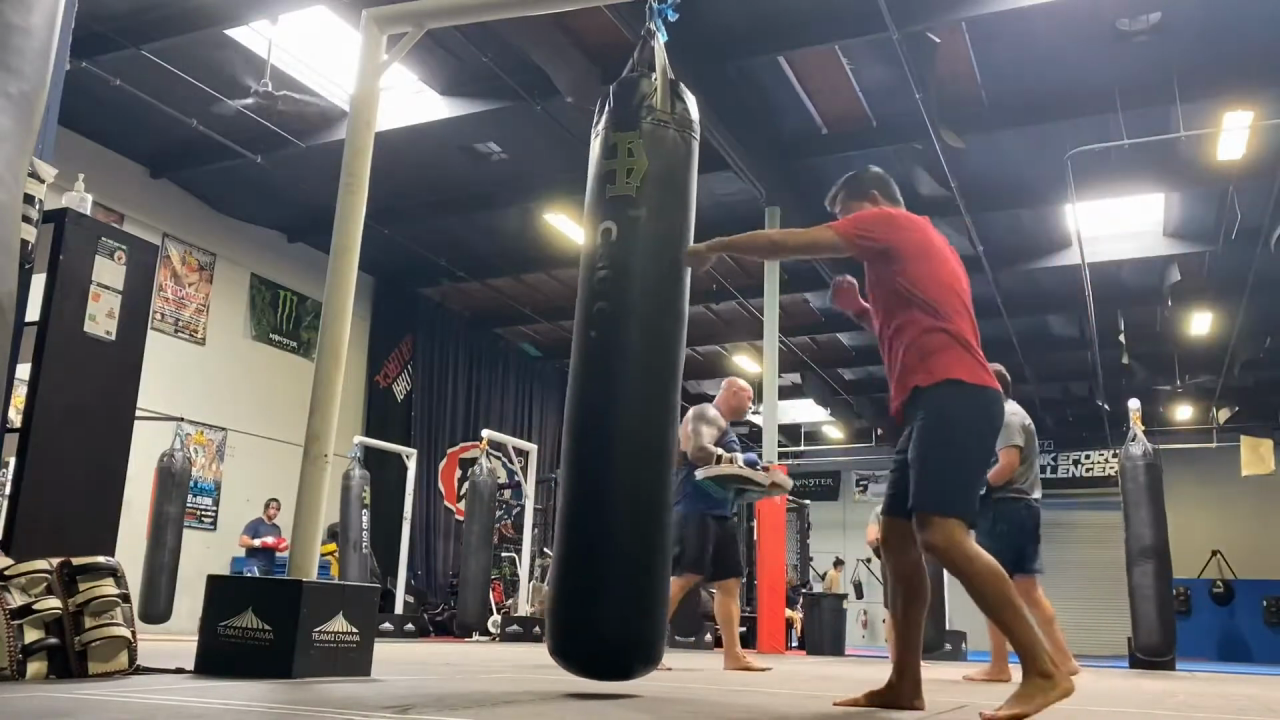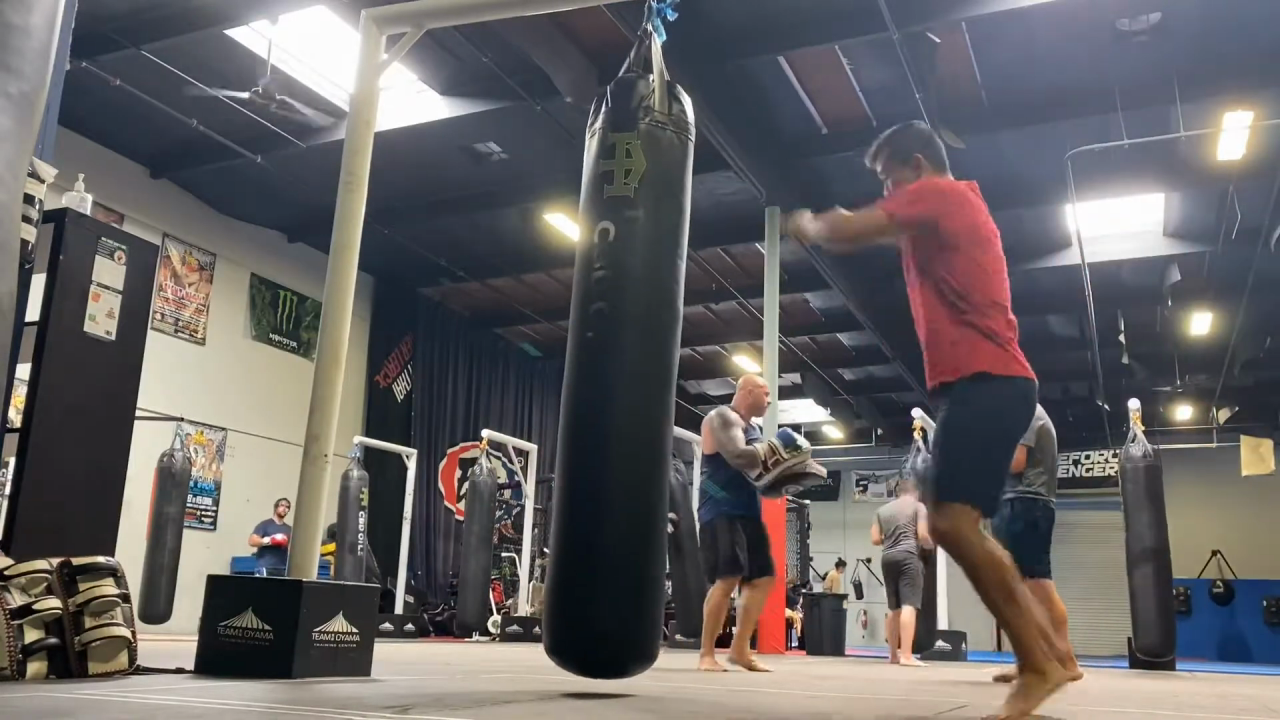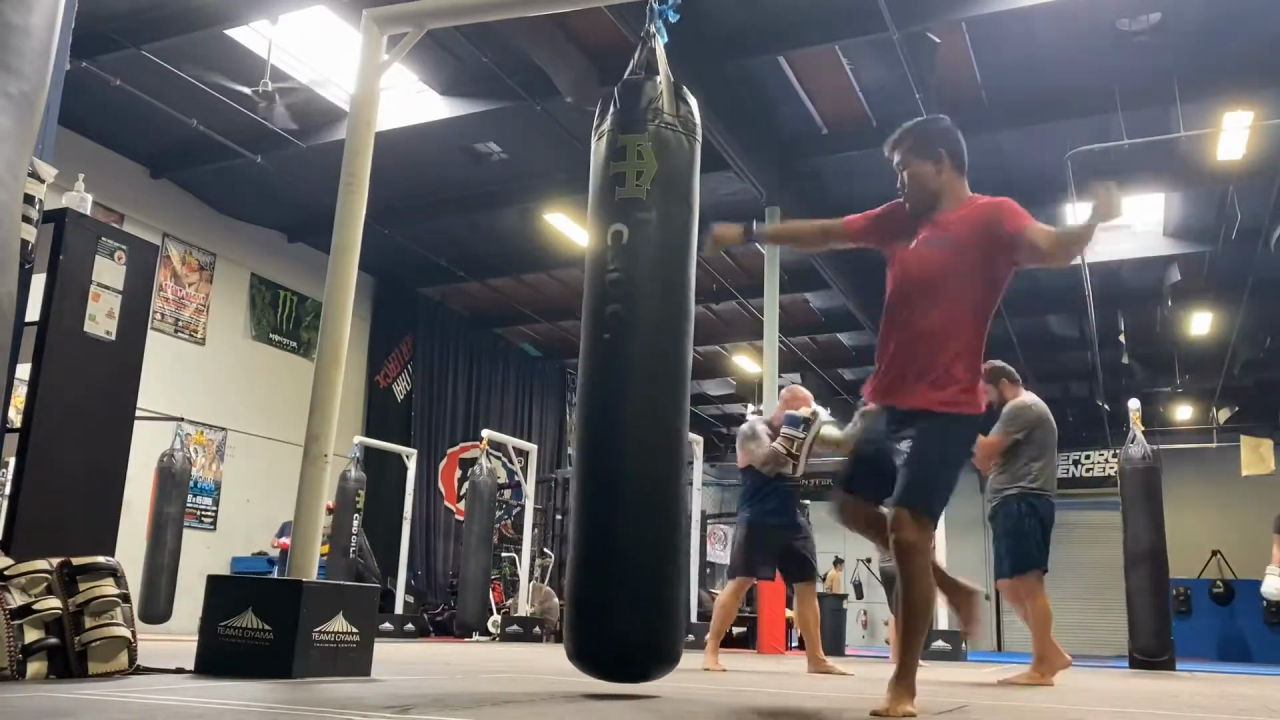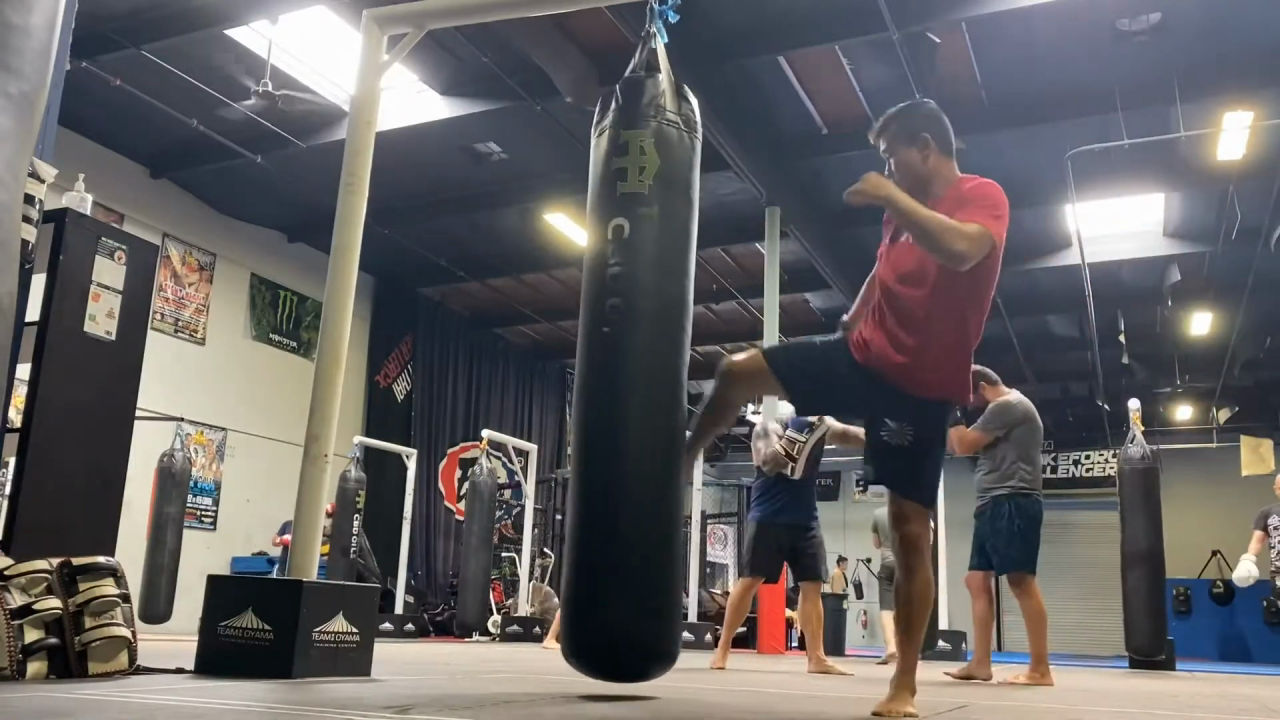
dt=0.4s
person 1, frame 1
left shoulder: (888, 223)
right shoulder: (920, 244)
left elbow: (790, 242)
left wrist: (717, 248)
right wrist: (859, 304)
left hip: (952, 397)
right hip: (939, 402)
left knee: (942, 535)
right knee: (897, 538)
left ankle: (1043, 673)
person 1, frame 2
left shoulder: (941, 196)
right shoulder: (958, 205)
left elbow: (844, 232)
right elbow: (884, 229)
left wrist: (808, 226)
right wrist: (824, 223)
left hip: (983, 384)
right hip: (984, 386)
left knee: (955, 523)
right knee: (956, 523)
left ankle: (1040, 663)
right ankle: (1039, 653)
person 1, frame 3
left shoulder: (992, 218)
right shoulder: (898, 218)
left elbow: (1055, 252)
right elbow: (825, 234)
left wrist: (1090, 223)
right wrist: (748, 234)
left hip: (945, 411)
right hip: (892, 399)
left knee: (907, 537)
right knee: (857, 509)
right ankle: (954, 588)
person 1, frame 4
left shoulder: (985, 196)
right shoulder: (899, 211)
left elbow: (963, 250)
left wrist: (893, 197)
right wrist: (849, 330)
left hip: (927, 391)
right hip: (863, 361)
left knee: (910, 531)
right knee: (740, 371)
right ankle: (687, 456)
person 2, frame 1
left shoulder: (1007, 415)
right shoulder: (1010, 416)
left elbow: (1008, 465)
left hip: (1008, 507)
right hip: (1021, 508)
right knee: (1027, 588)
left ankle: (999, 665)
right ankle: (1063, 658)
person 2, frame 2
right shoulder: (1035, 415)
left elbow: (1015, 462)
left hip: (1021, 504)
right hip: (1035, 506)
right knee: (1040, 585)
right ankle: (1068, 661)
person 2, frame 3
left shoulder: (1021, 408)
right shoulder: (1023, 411)
left elbow: (988, 453)
right elbow: (989, 463)
left hip: (1022, 504)
right hip: (1012, 507)
left knee: (1027, 584)
right knee: (1010, 585)
left ankle: (1041, 667)
right ankle: (1053, 653)
person 2, frame 4
left shoulder: (1008, 406)
right shoulder: (1005, 411)
left elbow: (964, 445)
right elbow: (960, 446)
left wrist: (954, 415)
right wrist: (955, 417)
left hip: (1011, 504)
right hip: (995, 506)
left knee: (1021, 583)
right knee: (977, 581)
left ankle: (1040, 669)
right ankle: (980, 662)
person 3, frame 1
left shoulder: (726, 425)
right shoulder: (705, 415)
right elbow: (699, 453)
right wrist: (738, 461)
left hip: (721, 513)
right hip: (698, 510)
left knee: (730, 581)
right knee: (687, 575)
left ankle: (734, 654)
person 3, frame 2
left shoulder: (751, 427)
right shoulder: (722, 418)
left elbow: (758, 469)
right elbow: (740, 457)
left wrist: (785, 467)
right wrist: (777, 446)
left hip: (747, 513)
right hip: (722, 513)
left knee: (763, 581)
right knee: (728, 579)
left ankle: (740, 649)
right ankle: (707, 654)
person 3, frame 3
right shoulder: (753, 430)
right elbow: (769, 464)
left hip: (791, 523)
right hip: (757, 520)
left knee: (807, 586)
right knee: (741, 581)
left ankle: (816, 659)
right ankle: (711, 652)
person 3, frame 4
left shoulder: (821, 426)
right shoulder: (768, 428)
left elbow: (856, 437)
right elbow: (772, 463)
right wrist: (804, 432)
left hip: (805, 523)
right hip: (768, 520)
left knee: (812, 585)
right knee: (749, 581)
left ankle: (816, 657)
right ankle: (722, 648)
